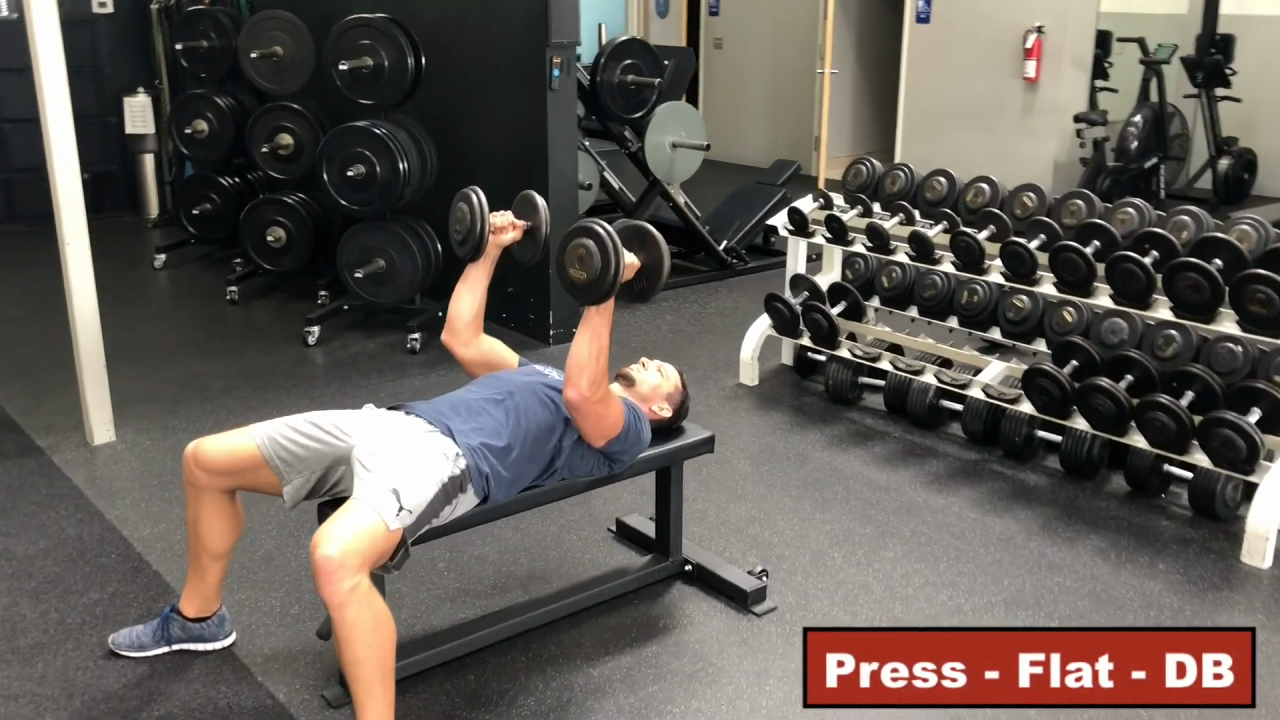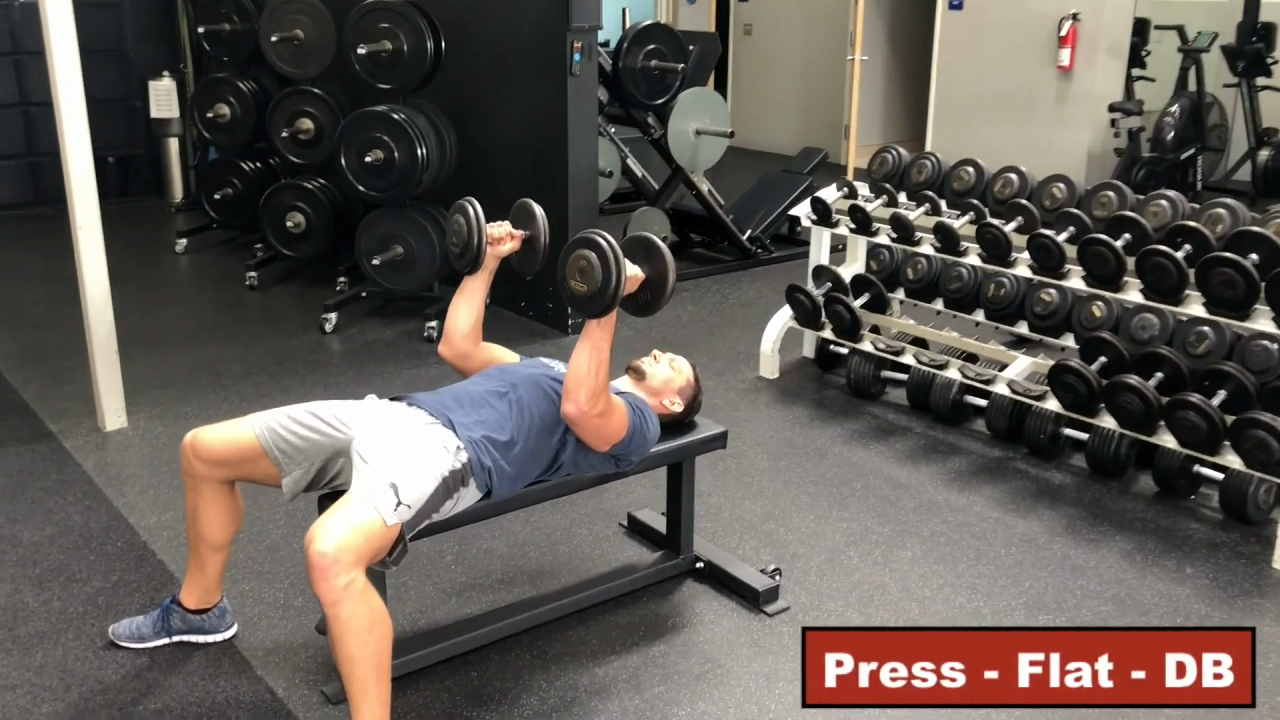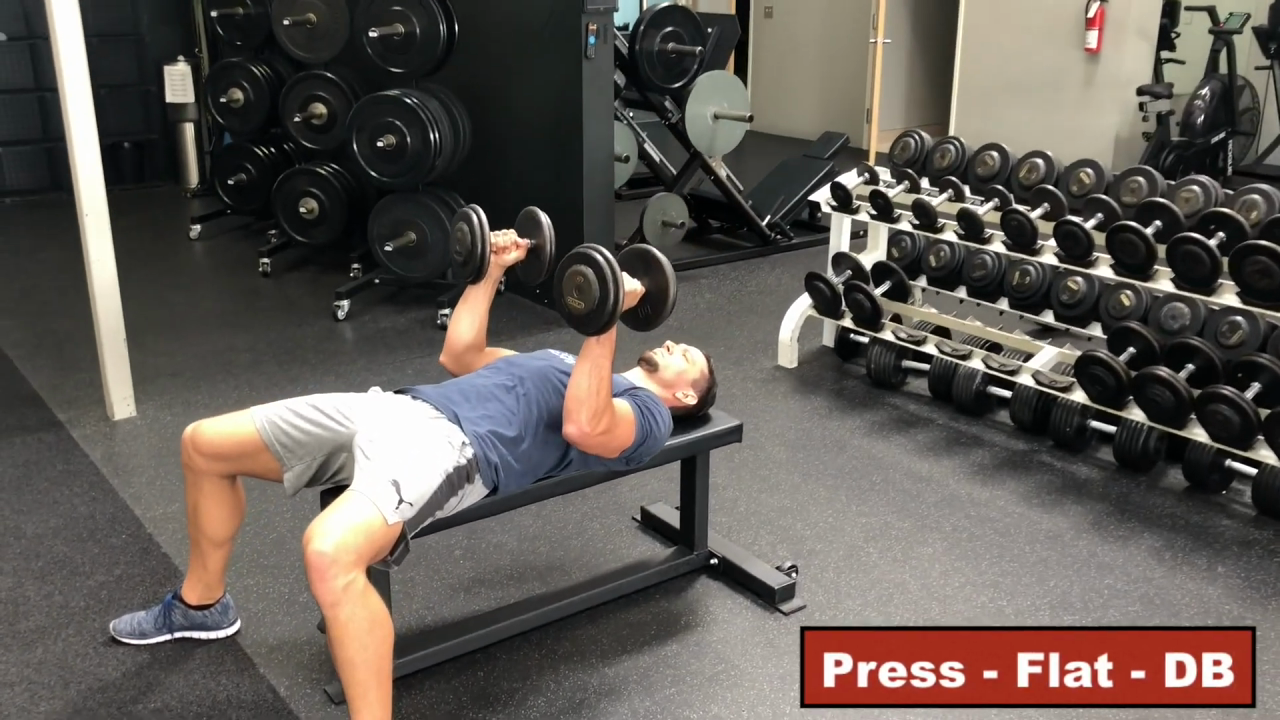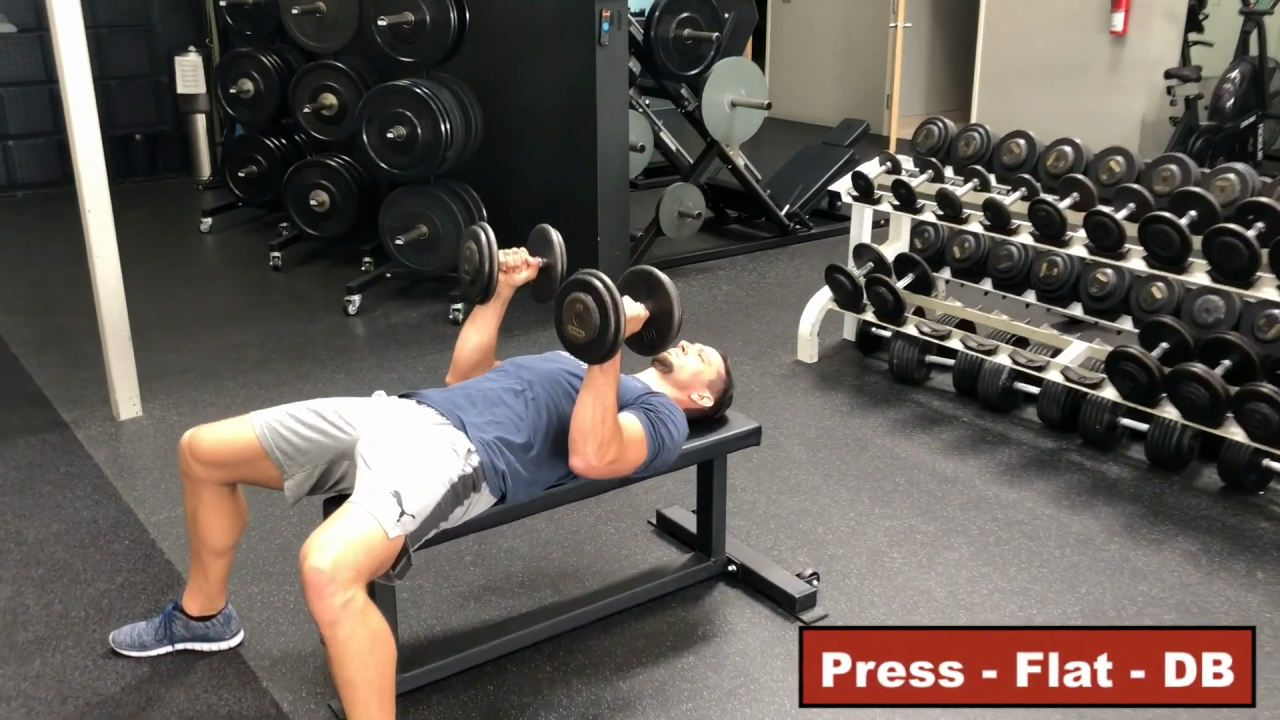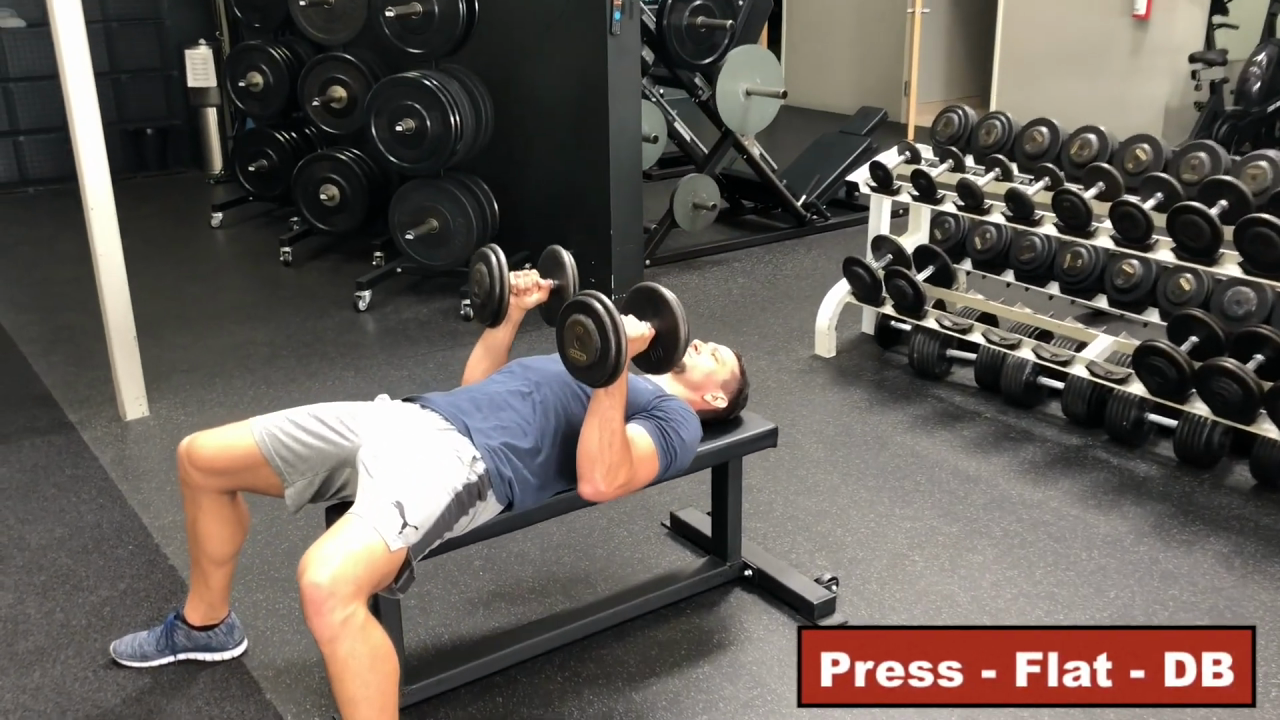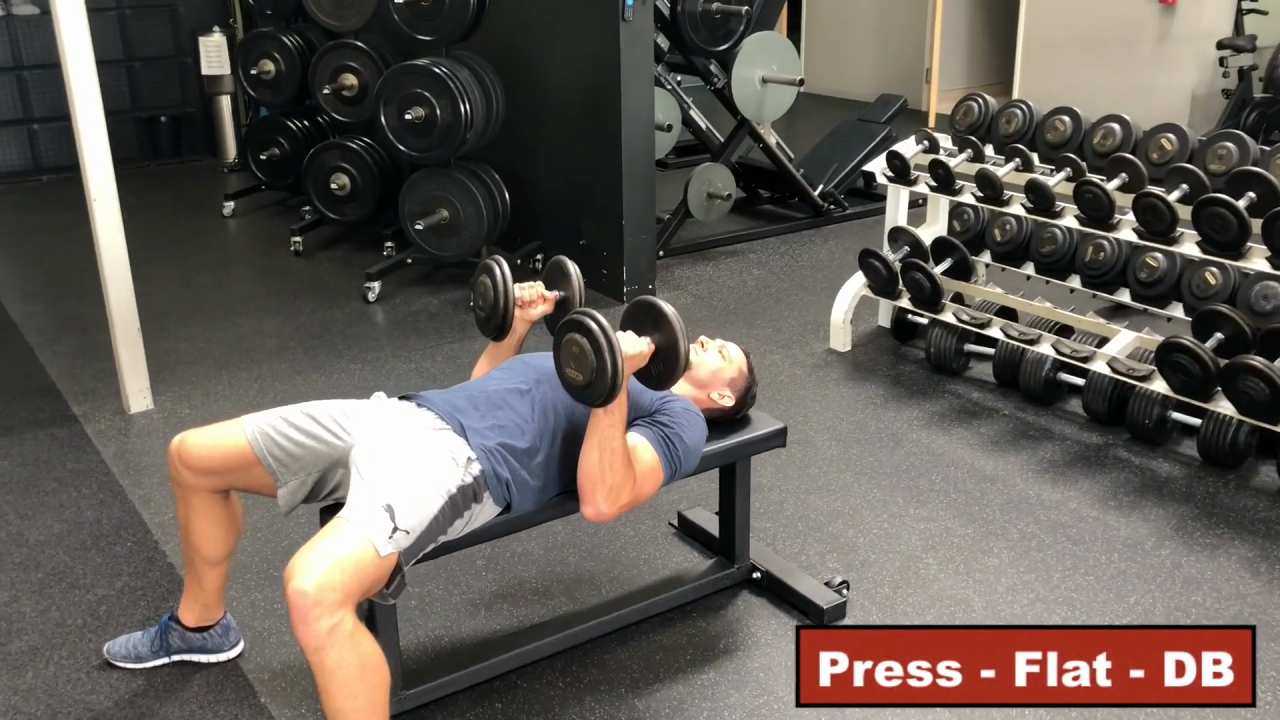
dt=0.3s
person 1, frame 1
left shoulder: (627, 429)
right shoulder: (545, 375)
left elbow: (581, 395)
right elbow: (460, 336)
left wrist: (604, 295)
right wrist: (491, 250)
left hip: (447, 458)
right hip: (387, 423)
left knee: (335, 558)
right knee: (203, 461)
right ankle: (199, 616)
person 1, frame 2
left shoulder: (635, 424)
right shoulder: (556, 370)
left elbow: (580, 409)
right elbow: (457, 345)
left wrist: (607, 307)
right wrist: (489, 261)
left hip: (450, 450)
right hip: (393, 414)
left knee: (332, 555)
right knee: (202, 451)
right ankle: (200, 607)
person 1, frame 3
left shoulder: (649, 414)
right shoulder: (571, 365)
left elbow: (582, 427)
right elbow: (458, 355)
left wrist: (608, 319)
right wrist: (492, 271)
left hip: (454, 446)
right hip: (396, 407)
left knee: (330, 553)
right knee: (202, 444)
right ankle: (202, 604)
person 1, frame 4
left shoulder: (663, 418)
right shoulder: (583, 368)
left elbow: (590, 456)
right elbow: (464, 374)
right wrist: (501, 290)
left hip: (458, 453)
right hip: (402, 412)
left knee: (329, 570)
right knee: (201, 451)
right ankle: (203, 614)
person 1, frame 5
left shoulder: (675, 421)
left elbow: (598, 480)
left wrist: (616, 365)
right wrist: (512, 312)
left hip: (462, 460)
right hip: (404, 416)
left knee: (328, 585)
right knee: (200, 457)
right ankle: (206, 623)
person 1, frame 6
left shoulder: (679, 423)
left elbow: (600, 501)
left wrist: (615, 381)
right wrist: (517, 324)
left hip: (458, 461)
right hip: (402, 414)
left knee: (314, 593)
right knee: (191, 456)
right ankle: (201, 625)
